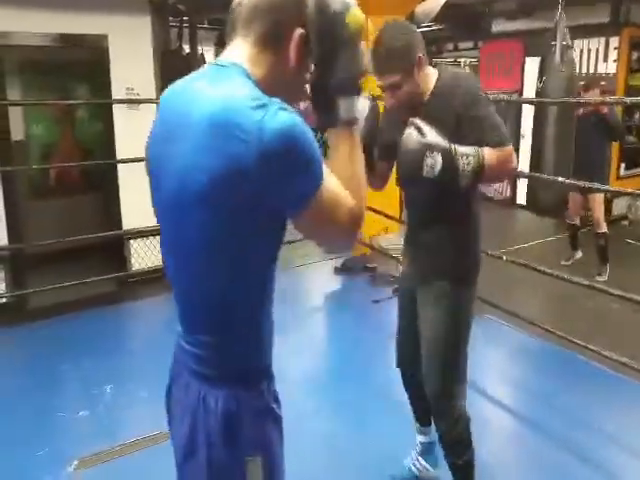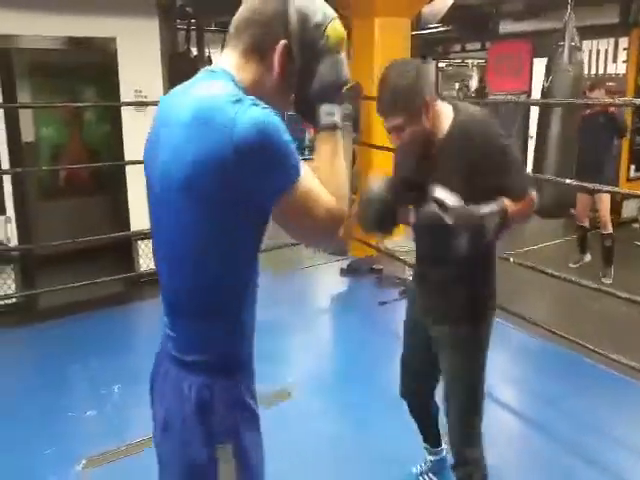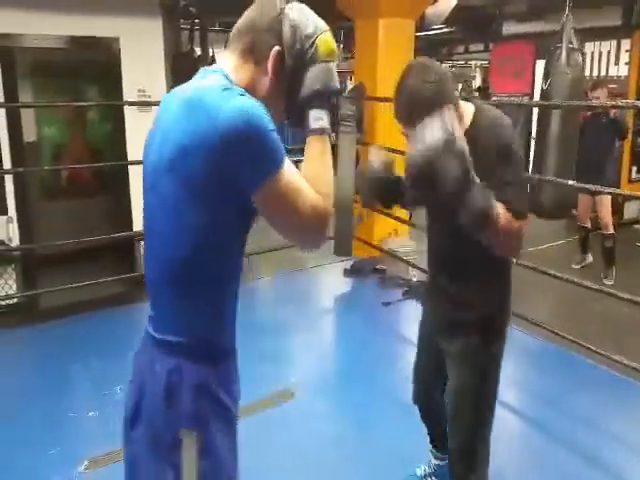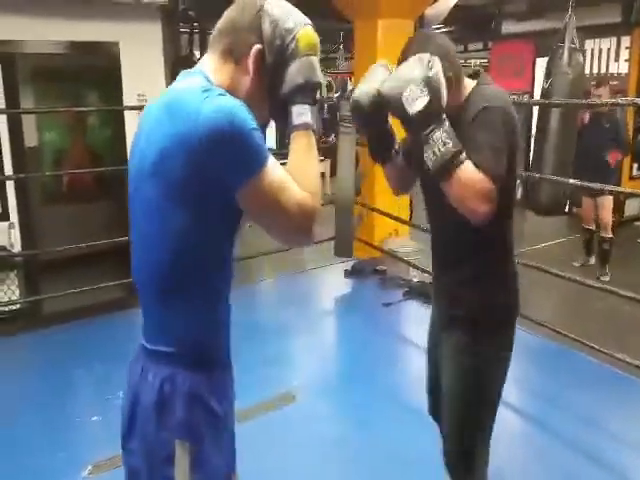
dt=0.2s
person 1, frame 1
left shoulder: (178, 98)
right shoulder: (269, 128)
right elbow: (345, 226)
right wrist: (344, 104)
left hip: (195, 373)
right hip: (231, 393)
person 1, frame 2
left shoulder: (179, 104)
right shoulder: (248, 124)
right elbow: (328, 225)
right wrist: (327, 109)
left hip: (189, 366)
right hip: (209, 383)
person 1, frame 3
left shoulder: (185, 100)
right shoulder: (235, 114)
right elbow: (312, 225)
left wrist: (302, 114)
right wrist: (317, 114)
left hip: (186, 359)
right hip: (187, 375)
person 1, frame 4
left shoulder: (173, 105)
right shoulder: (216, 115)
right elbow: (300, 222)
right wrist: (301, 109)
left hip: (189, 366)
right hip: (181, 383)
person 2, frame 1
left shoulder: (460, 90)
right shoulder: (394, 106)
left elbow: (507, 161)
right elbow: (376, 176)
left wrist: (449, 155)
right wrist: (359, 139)
left hip: (452, 262)
right hip: (415, 253)
left knee: (443, 383)
right knee: (409, 362)
person 2, frame 2
left shoulder: (478, 131)
right shoulder: (406, 141)
left elbow: (525, 205)
left wrist: (474, 220)
right wrist: (383, 209)
left hip: (465, 300)
right hip: (424, 288)
left knee: (463, 425)
right knee: (413, 387)
person 2, frame 3
left shoulder: (494, 135)
right shoulder: (431, 134)
left elbow: (511, 239)
left wrist: (462, 183)
right wrist: (388, 185)
left hip: (478, 309)
right hip: (439, 295)
left knee: (466, 430)
right knee: (425, 391)
person 2, frame 4
left shoulder: (489, 109)
right shoulder: (434, 110)
left elbow: (479, 203)
right elbow: (399, 184)
left wrist: (430, 126)
right wrist: (377, 132)
left hip: (483, 305)
right hip: (450, 295)
left knee: (461, 439)
right knee: (442, 404)
person 3, frame 1
left shoulder: (606, 113)
right shoulder: (578, 114)
left elbow: (618, 135)
left wrist: (605, 112)
right wrist: (574, 117)
left hip: (596, 174)
right hip: (576, 172)
left knee: (598, 219)
right knee: (571, 213)
left ankle: (603, 263)
right ankle: (575, 250)
person 3, frame 2
left shoulder: (610, 115)
right shoulder: (583, 115)
left elbow: (622, 132)
left wrist: (612, 111)
right wrist: (580, 117)
left hip: (602, 175)
right hip: (583, 173)
left knee: (604, 219)
right knee: (580, 215)
left ankle: (608, 266)
right ankle: (583, 253)
person 3, frame 3
left shoulder: (612, 117)
right shoulder: (585, 116)
left elbow: (624, 134)
left wrist: (614, 115)
right wrist: (581, 120)
left hip: (604, 175)
right hip: (584, 173)
left knee: (605, 220)
right knee: (582, 215)
left ankle: (610, 267)
right ankle: (585, 254)
person 3, frame 4
left shoulder: (614, 120)
right shoulder: (587, 117)
left elbow: (626, 146)
right elbow: (574, 140)
left wrist: (617, 154)
right wrist: (580, 125)
left hip: (606, 178)
right hip: (586, 176)
left knee: (605, 222)
right knee: (587, 219)
left ankle: (603, 265)
right ankle: (588, 255)
